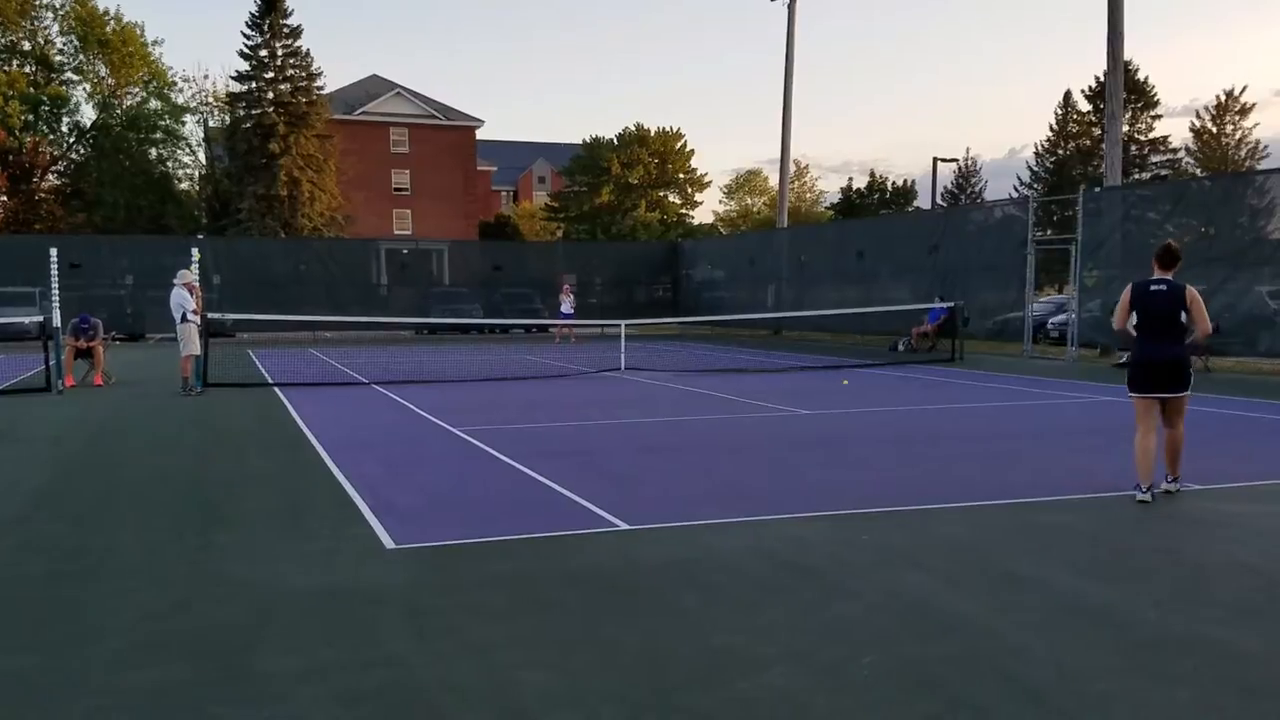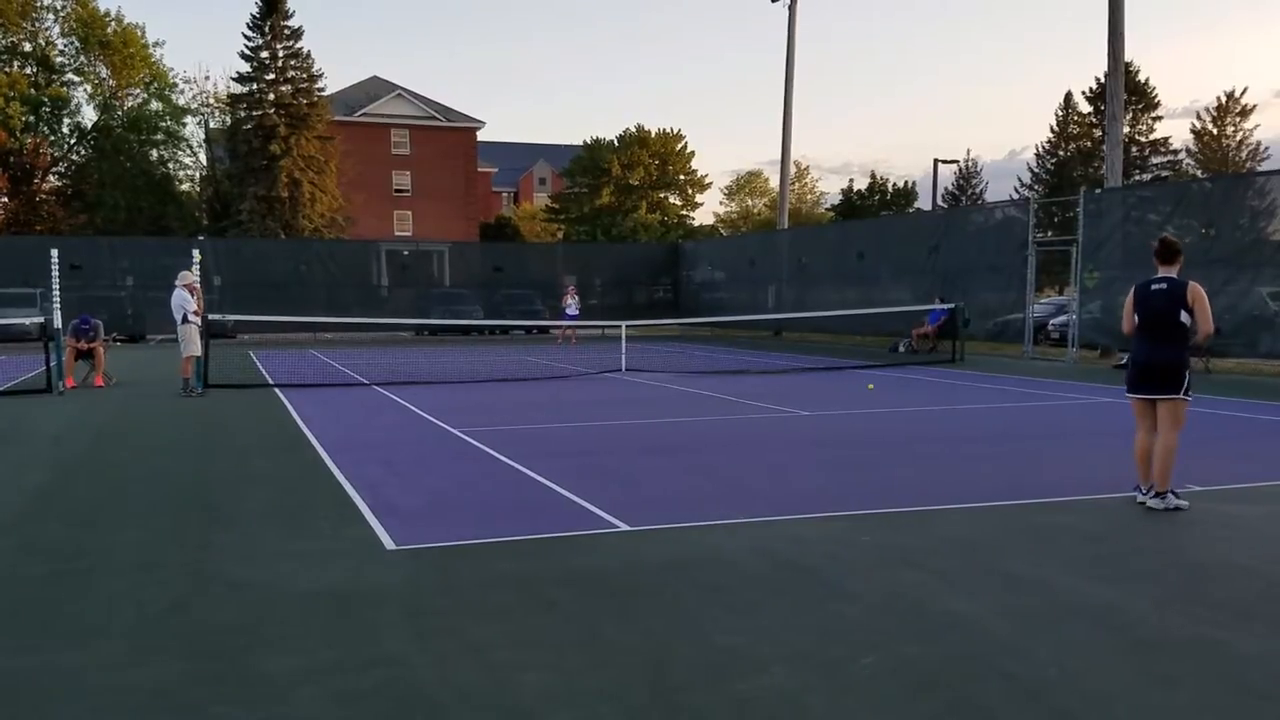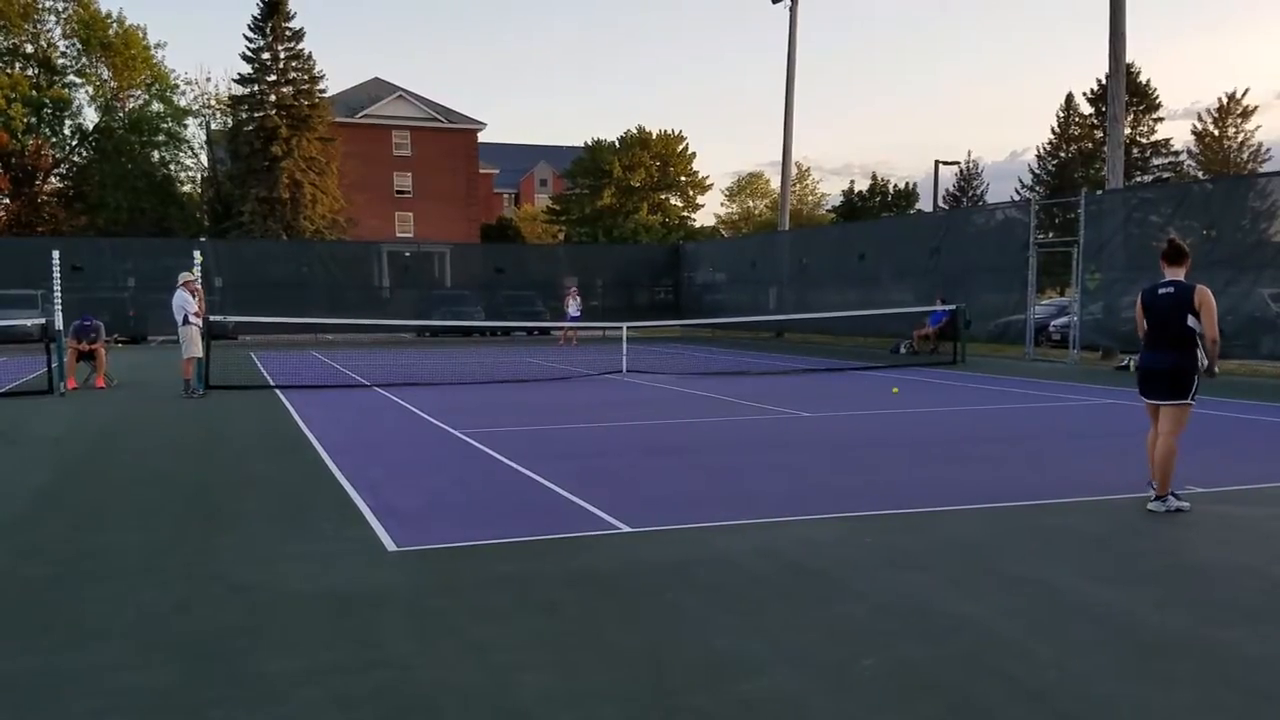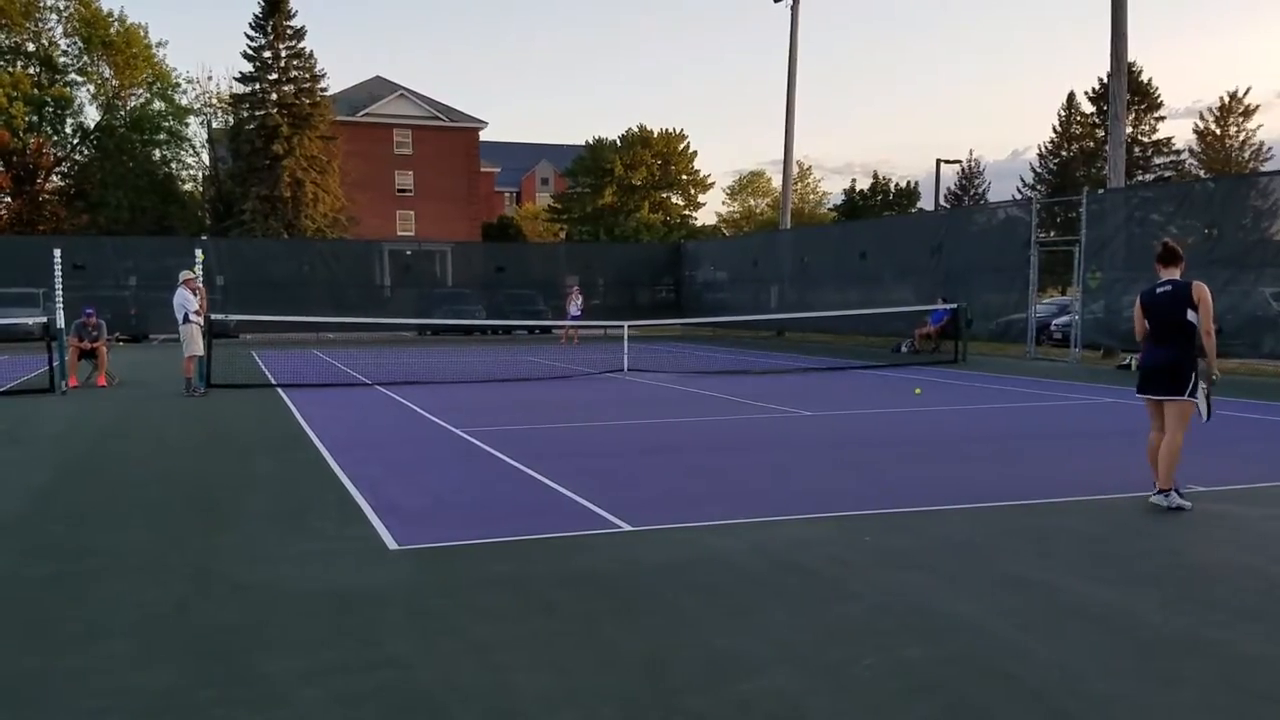
dt=0.5s
person 1, frame 1
left shoulder: (1133, 289)
right shoulder: (1187, 292)
left elbow: (1118, 325)
right elbow: (1204, 330)
right wrist: (1184, 342)
left hip: (1142, 363)
right hip: (1175, 363)
left knee: (1146, 429)
right knee: (1174, 425)
left ankle: (1144, 487)
right ankle: (1172, 478)
person 1, frame 2
left shoulder: (1137, 290)
right shoulder: (1191, 289)
left elbow: (1128, 328)
right elbow: (1207, 330)
right wrist: (1188, 341)
left hip: (1141, 364)
right hip: (1173, 366)
left knee: (1144, 430)
right knee: (1169, 432)
left ankle: (1144, 488)
right ankle: (1161, 493)
person 1, frame 3
left shoulder: (1145, 295)
right shoulder: (1200, 293)
right elbow: (1212, 337)
right wrist: (1211, 364)
left hip: (1149, 367)
right hip: (1180, 370)
left knee: (1157, 430)
right knee: (1169, 434)
left ankle: (1155, 483)
right ankle: (1161, 497)
person 1, frame 4
left shoulder: (1145, 296)
right shoulder: (1197, 289)
left elbow: (1140, 336)
right elbow: (1207, 331)
right wrist: (1211, 368)
left hip: (1150, 365)
right hip: (1180, 367)
left knee: (1158, 430)
right knee: (1175, 432)
left ankle: (1161, 483)
right ankle: (1164, 491)
